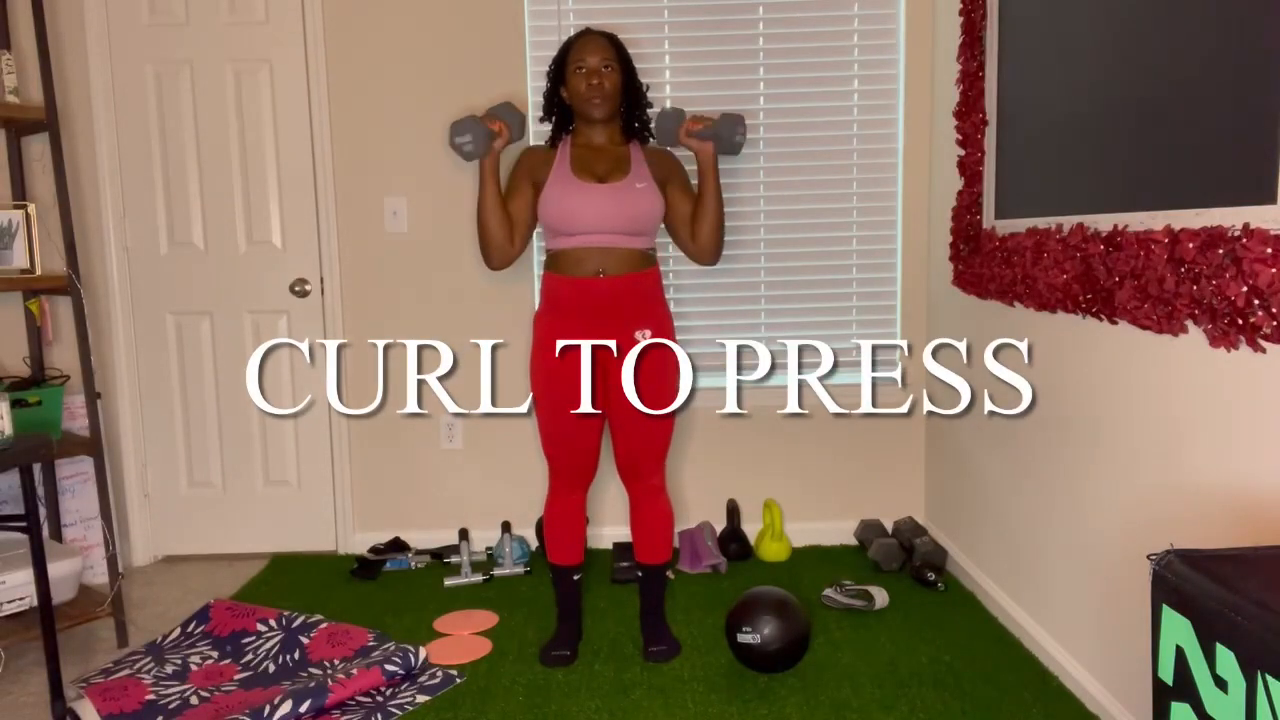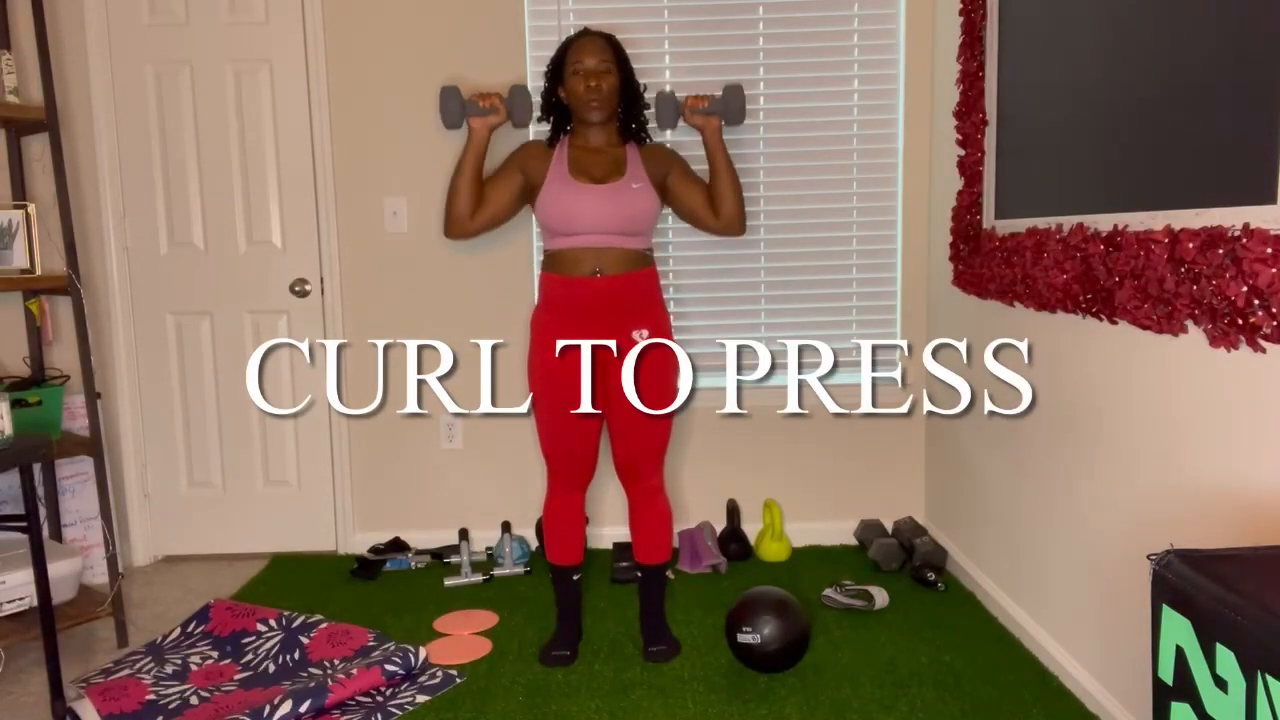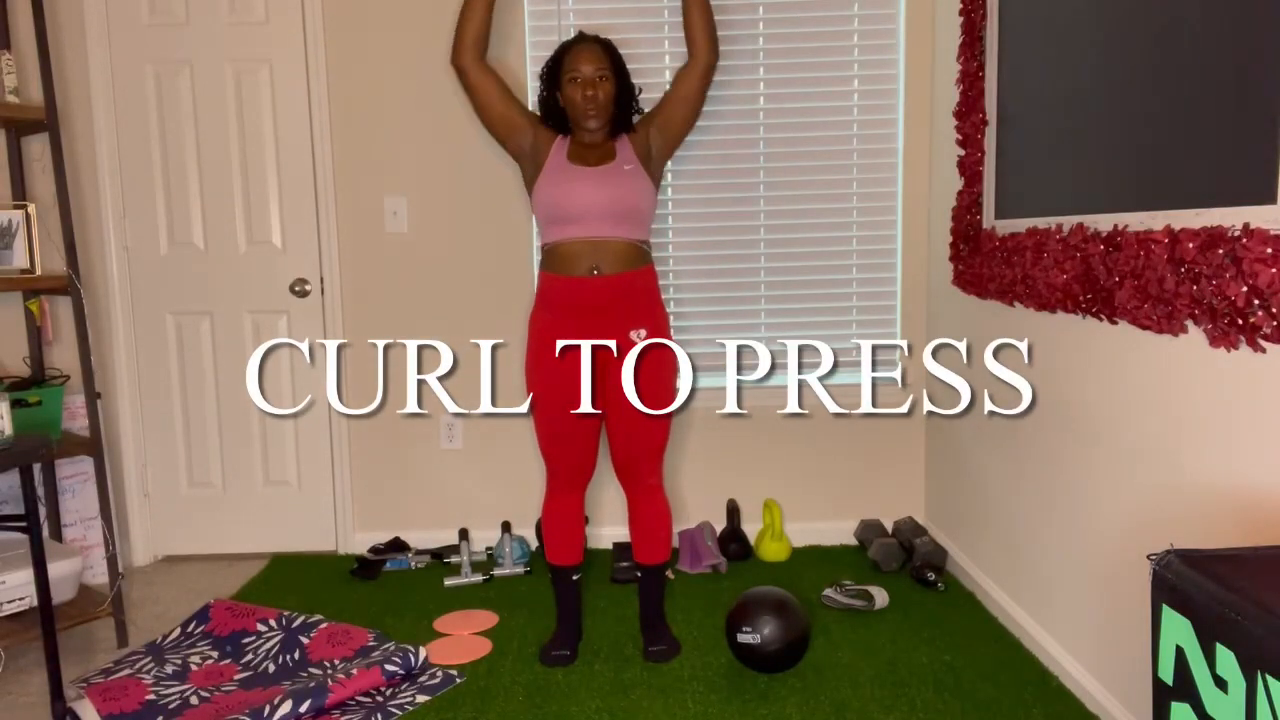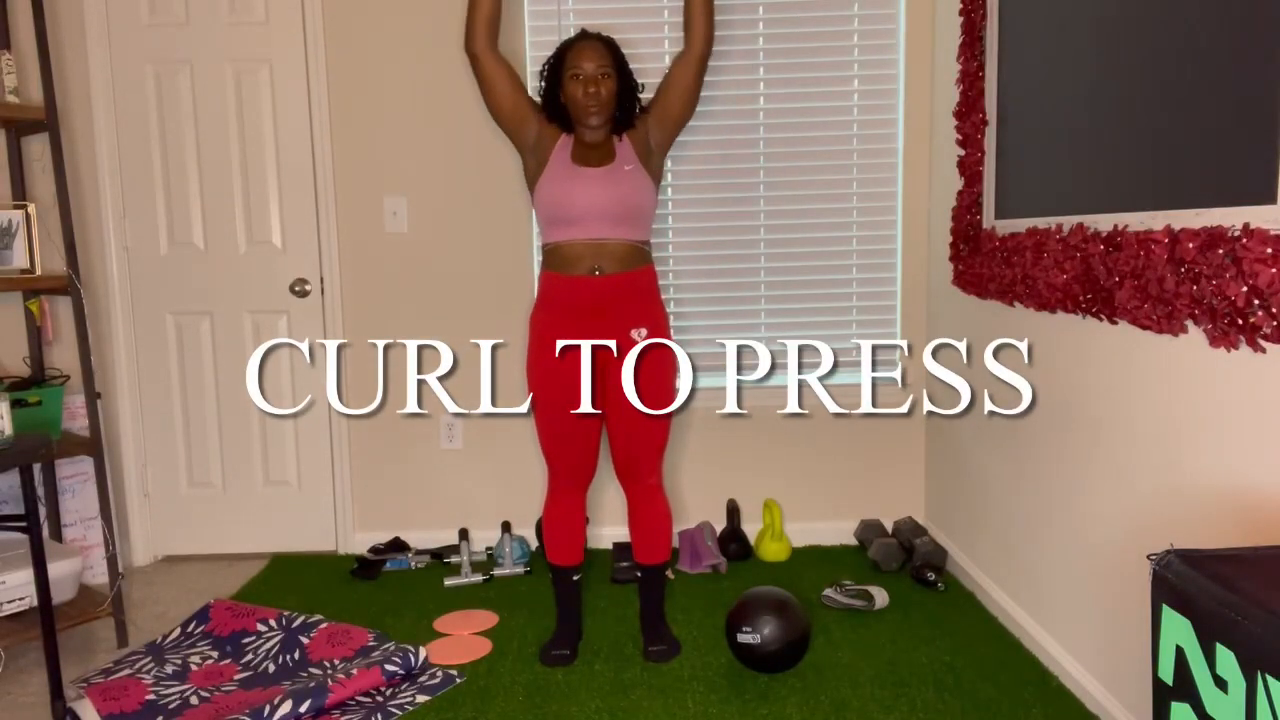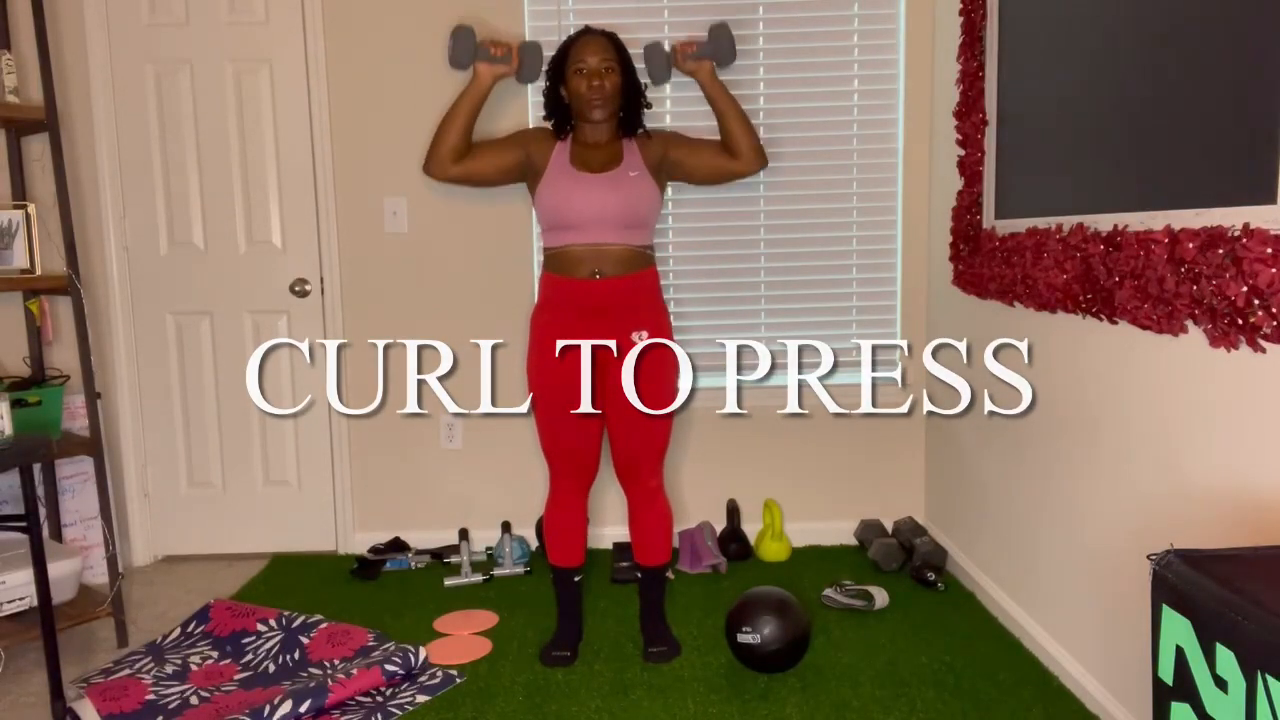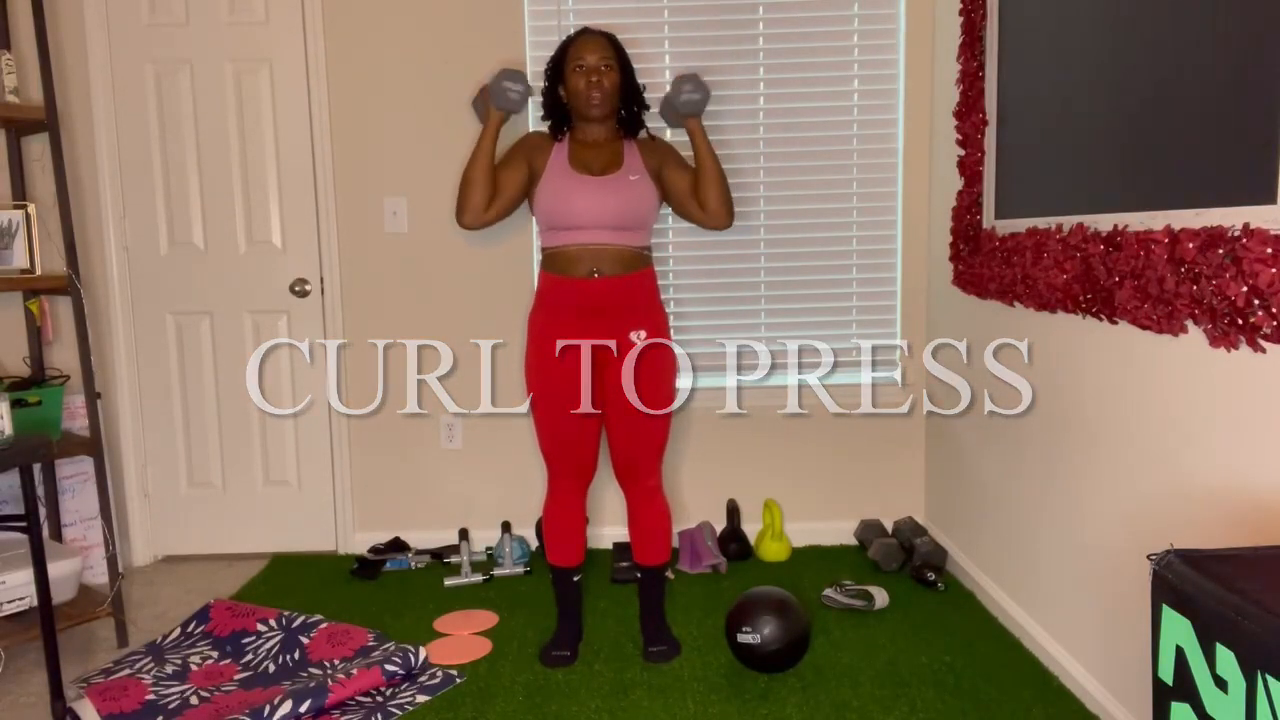
dt=0.5s
person 1, frame 1
left shoulder: (657, 162)
right shoulder: (538, 163)
left elbow: (705, 247)
right elbow: (498, 251)
left wrist: (707, 160)
right wrist: (488, 162)
left hip: (641, 326)
right hip: (564, 329)
left knee: (645, 477)
right knee: (567, 479)
left ankle: (654, 615)
right ankle: (567, 619)
person 1, frame 2
left shoulder: (654, 160)
right shoulder: (535, 160)
left elbow: (729, 220)
right elbow: (460, 223)
left wrist: (712, 136)
right wrist: (477, 137)
left hip: (639, 327)
right hip: (562, 329)
left knee: (644, 477)
right knee: (566, 479)
left ankle: (653, 615)
right ankle: (568, 620)
person 1, frame 3
left shoulder: (648, 145)
right shoulder: (537, 149)
left elbow: (702, 59)
right elbow: (469, 60)
left hip: (638, 323)
right hip: (560, 325)
left knee: (643, 478)
right knee: (565, 480)
left ankle: (654, 616)
right ankle: (567, 620)
person 1, frame 4
left shoulder: (646, 142)
right shoulder: (540, 143)
left hip: (637, 320)
right hip: (560, 323)
left knee: (643, 477)
right knee: (566, 479)
left ankle: (653, 616)
right ankle: (567, 619)
person 1, frame 5
left shoulder: (654, 150)
right shoulder: (538, 150)
left elbow: (748, 160)
right elbow: (442, 164)
left wrist: (708, 81)
right wrist: (479, 85)
left hip: (639, 322)
right hip: (561, 325)
left knee: (643, 477)
right knee: (568, 479)
left ankle: (654, 617)
right ankle: (568, 620)
person 1, frame 6
left shoulder: (651, 153)
right shoulder: (538, 151)
left elbow: (717, 214)
right elbow: (472, 213)
left wrist: (696, 129)
right wrist: (492, 125)
left hip: (636, 322)
right hip: (559, 325)
left knee: (642, 476)
right knee: (566, 479)
left ankle: (653, 616)
right ankle: (568, 620)
